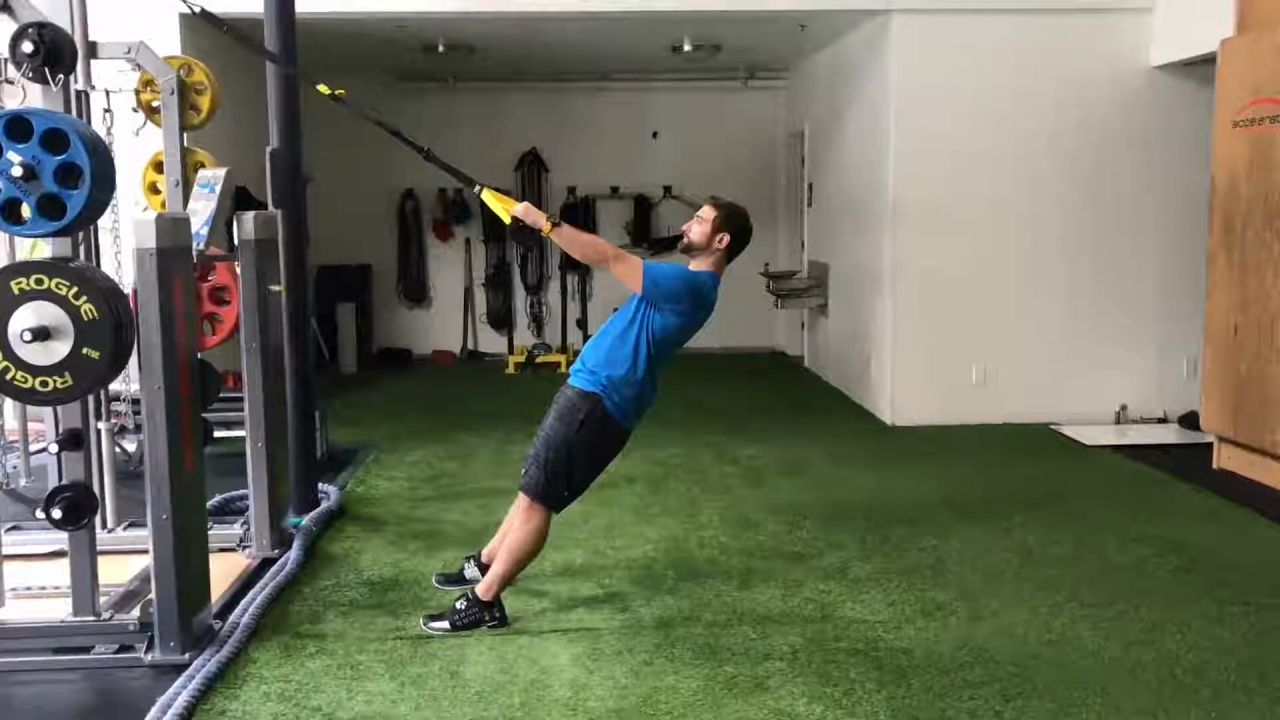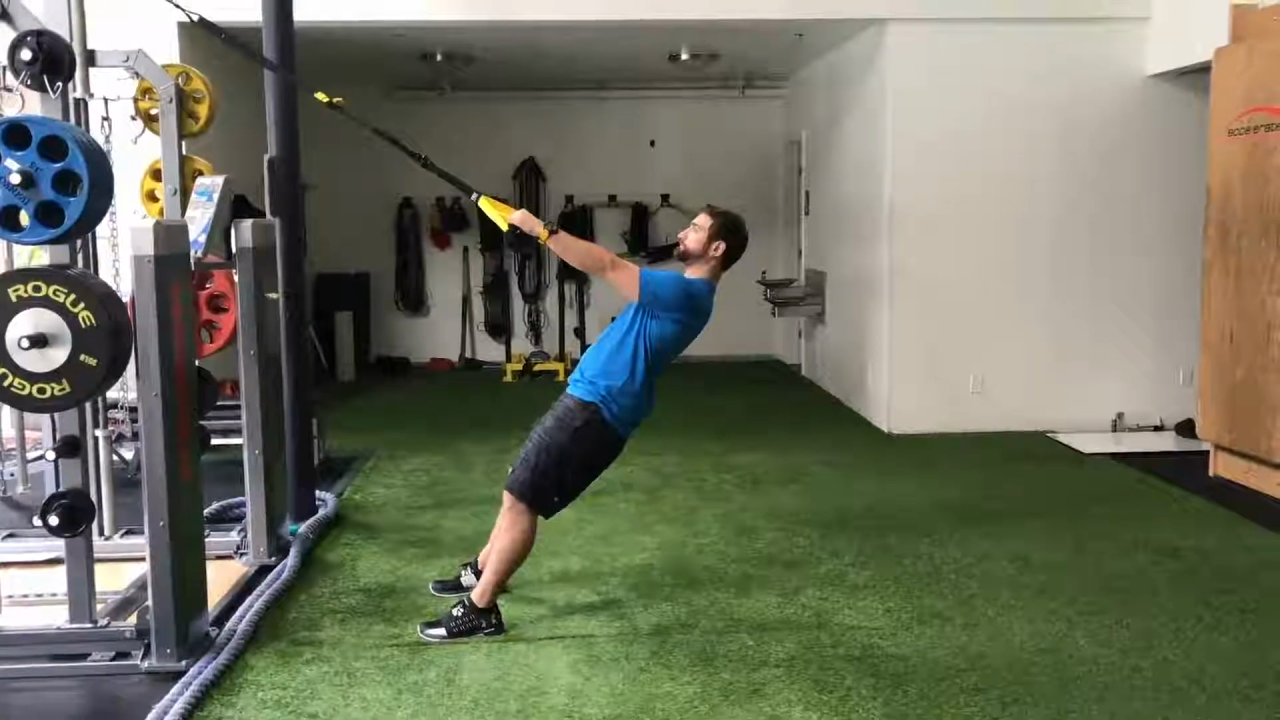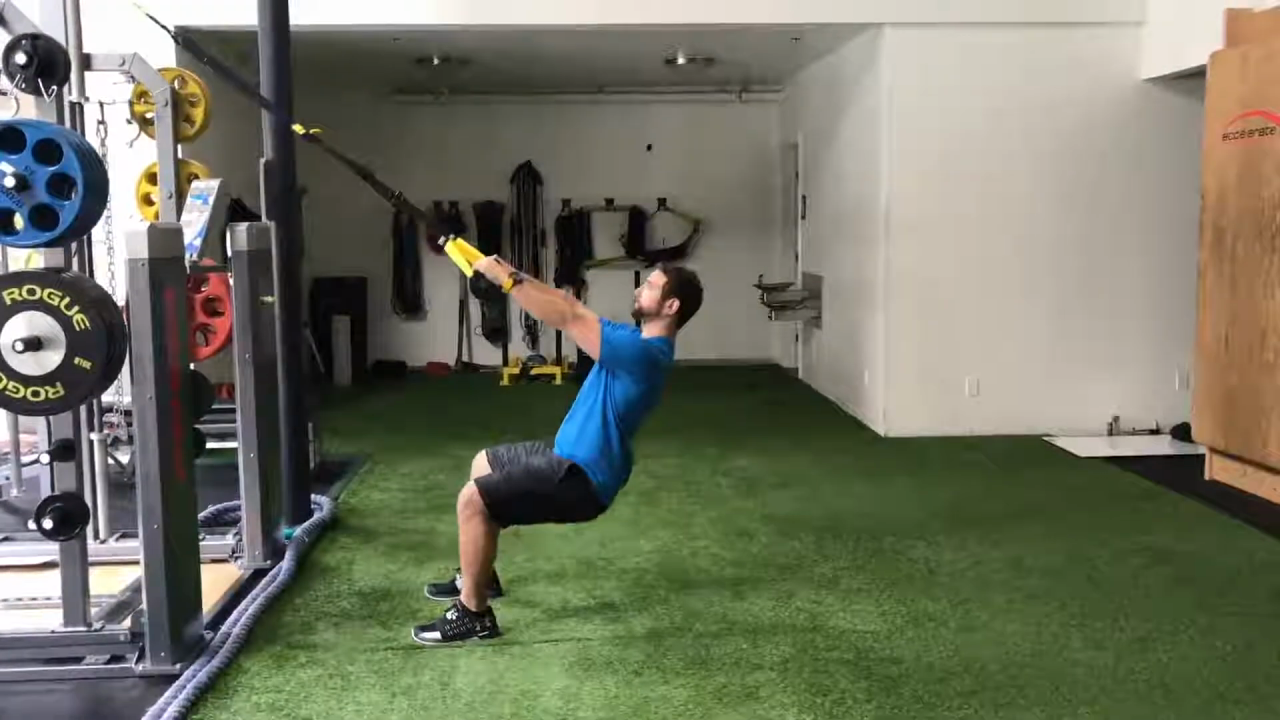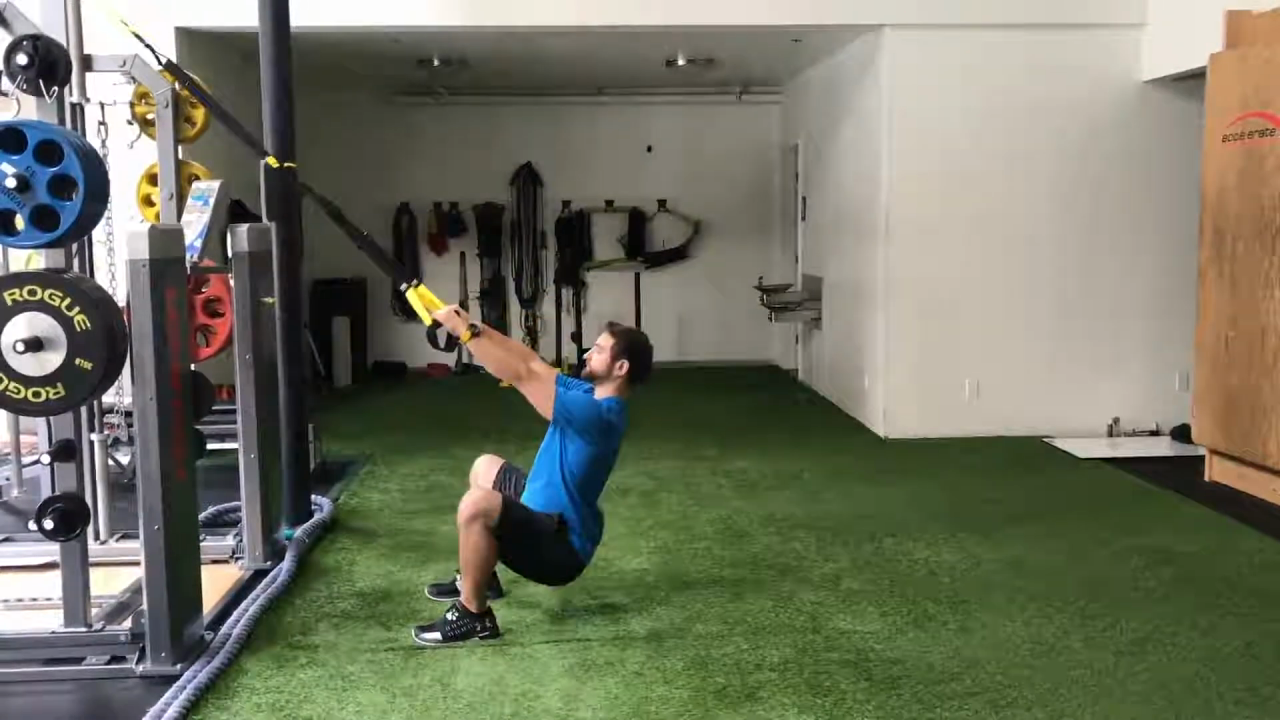
dt=0.5s
person 1, frame 1
left shoulder: (692, 286)
right shoulder: (686, 281)
left elbow: (610, 258)
right elbow: (615, 260)
left wrist: (544, 223)
right wrist: (548, 225)
left hip: (598, 400)
right hip: (592, 391)
left knee: (536, 499)
right knee: (534, 488)
left ankle: (485, 603)
right ankle: (484, 564)
person 1, frame 2
left shoulder: (688, 294)
right shoulder: (681, 289)
left elbow: (607, 266)
right elbow: (612, 266)
left wrist: (542, 231)
right wrist: (546, 232)
left hip: (595, 410)
right hip: (589, 399)
left knee: (521, 500)
right knee: (520, 489)
left ankle: (480, 611)
right ankle: (481, 570)
person 1, frame 3
left shoulder: (646, 354)
right shoulder: (639, 339)
left elbow: (568, 318)
right elbow: (575, 308)
left wrist: (506, 279)
right wrist: (512, 275)
left hip: (583, 479)
right hip: (572, 458)
left knee: (472, 499)
right knee: (484, 465)
left ankle: (474, 614)
right ankle: (478, 576)
person 1, frame 4
left shoulder: (598, 414)
right shoulder: (593, 395)
left elbow: (522, 376)
right elbow: (532, 362)
left wrist: (464, 331)
right wrist: (474, 325)
left hip: (559, 546)
right hip: (549, 514)
left knee: (476, 506)
right knee: (484, 468)
left ankle: (474, 616)
right ankle: (479, 577)
